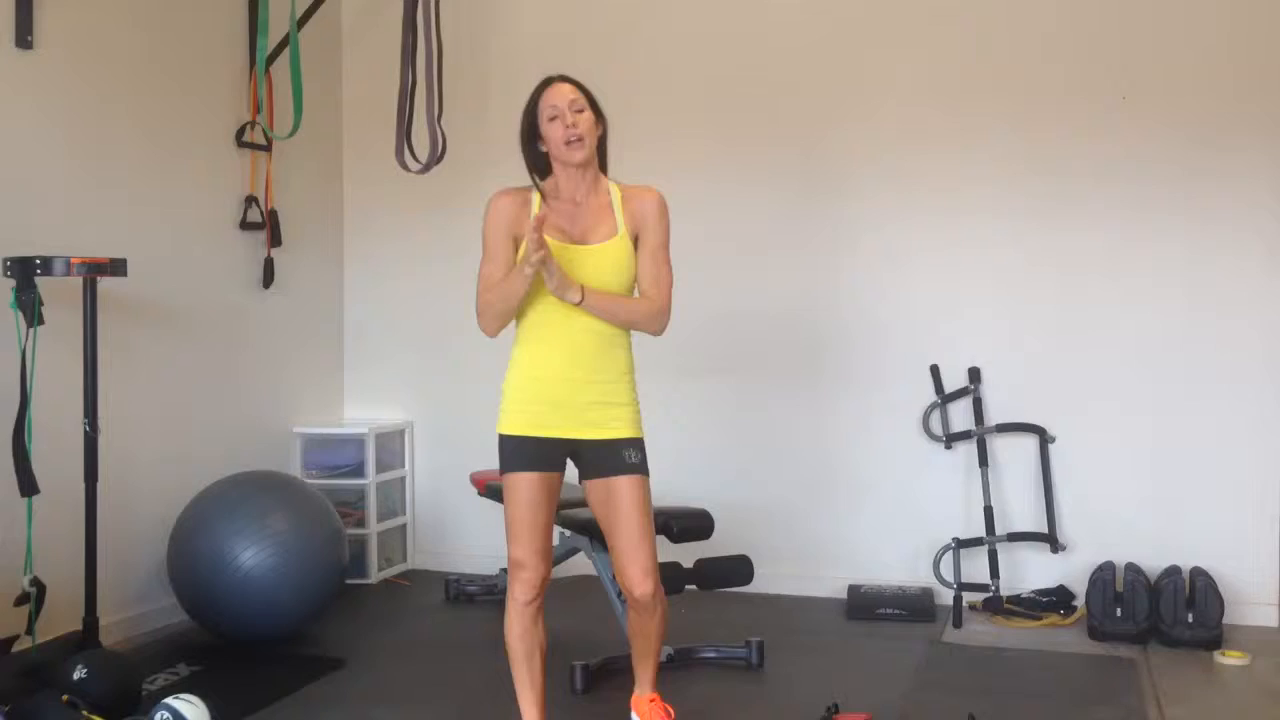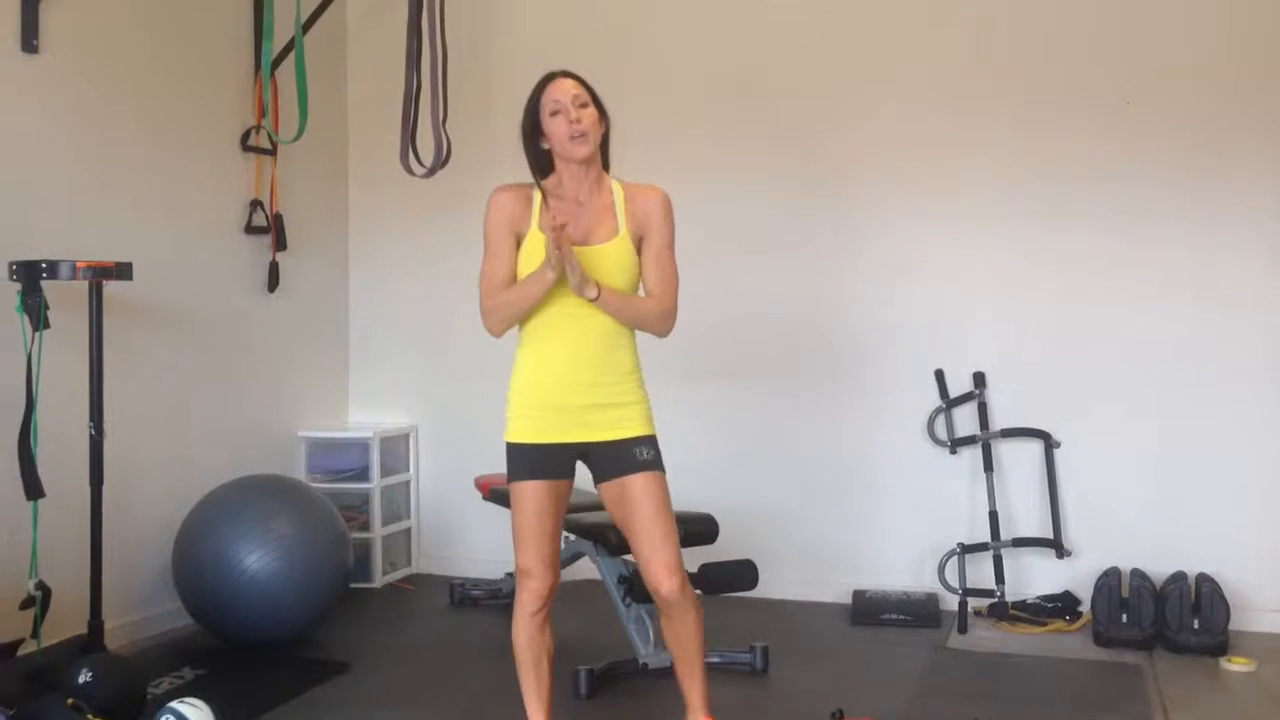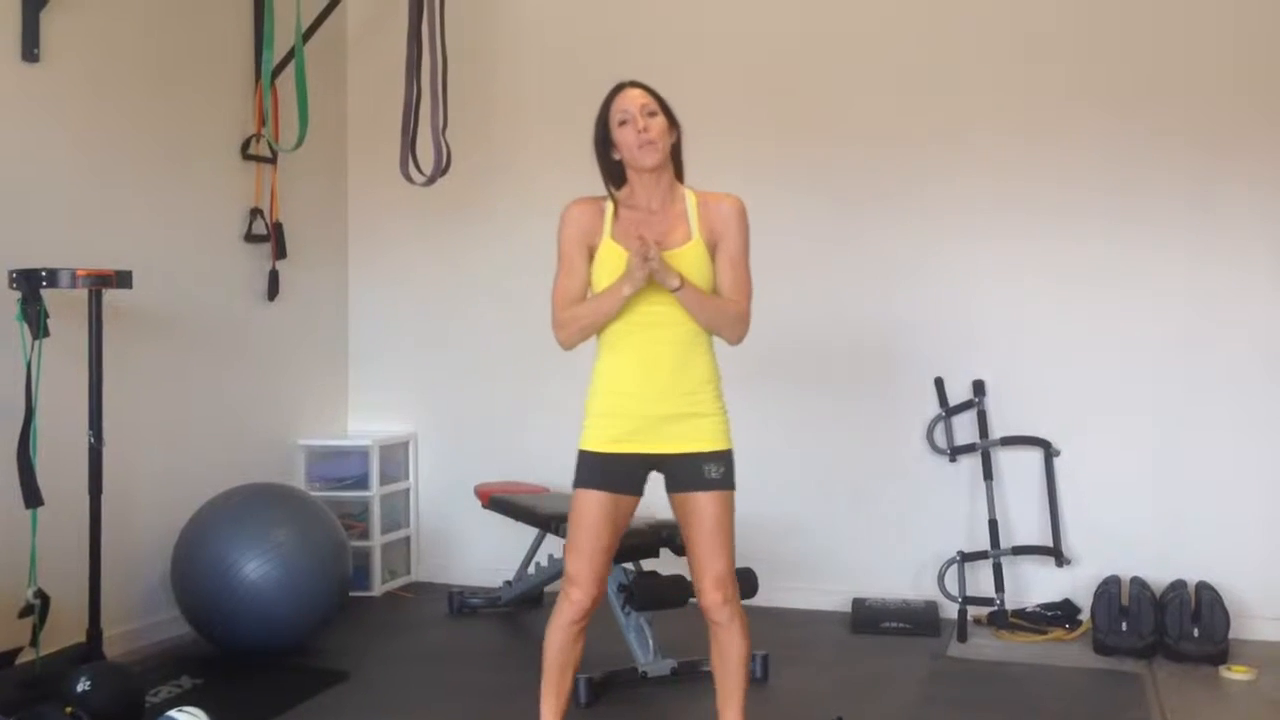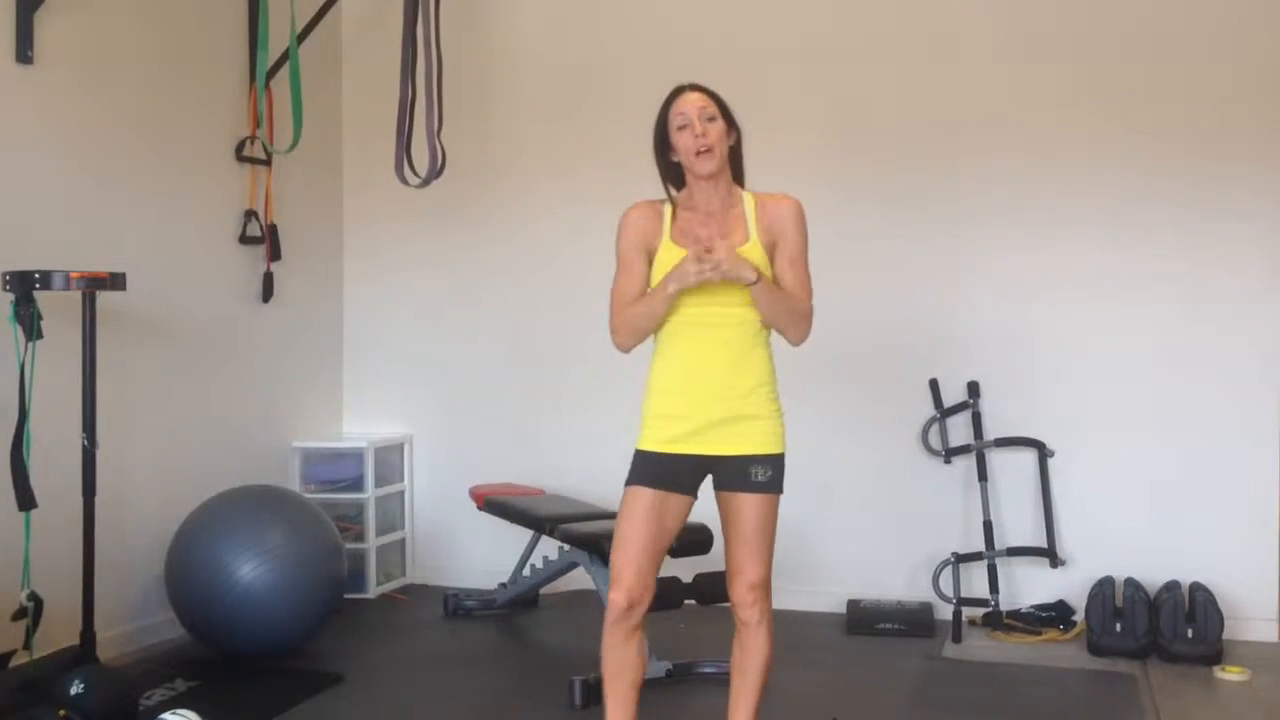
dt=0.4s
person 1, frame 1
left shoulder: (641, 205)
right shoulder: (511, 207)
left elbow: (656, 314)
right elbow: (489, 318)
left wrist: (573, 290)
right wrist: (530, 266)
left hip: (610, 415)
right hip: (532, 413)
left knee: (642, 585)
right knee: (527, 578)
person 1, frame 2
left shoulder: (646, 204)
right shoulder: (512, 205)
left elbow: (661, 316)
right elbow: (493, 316)
left wrist: (585, 284)
right wrist: (548, 271)
left hip: (620, 415)
right hip: (538, 416)
left knee: (669, 584)
right knee: (535, 587)
person 1, frame 3
left shoulder: (719, 211)
right shoulder: (585, 218)
left elbow: (736, 324)
right elbow: (565, 329)
left wrist: (672, 277)
right wrist: (631, 282)
left hip: (696, 427)
right hip: (614, 428)
left knee: (719, 597)
right knee: (578, 596)
person 1, frame 4
left shoulder: (778, 213)
right shoulder: (644, 221)
left elbow: (798, 327)
right elbow: (623, 336)
left wrist: (751, 274)
right wrist: (674, 285)
left hip: (750, 428)
right hip: (669, 429)
left knee: (749, 599)
right knee: (626, 598)
